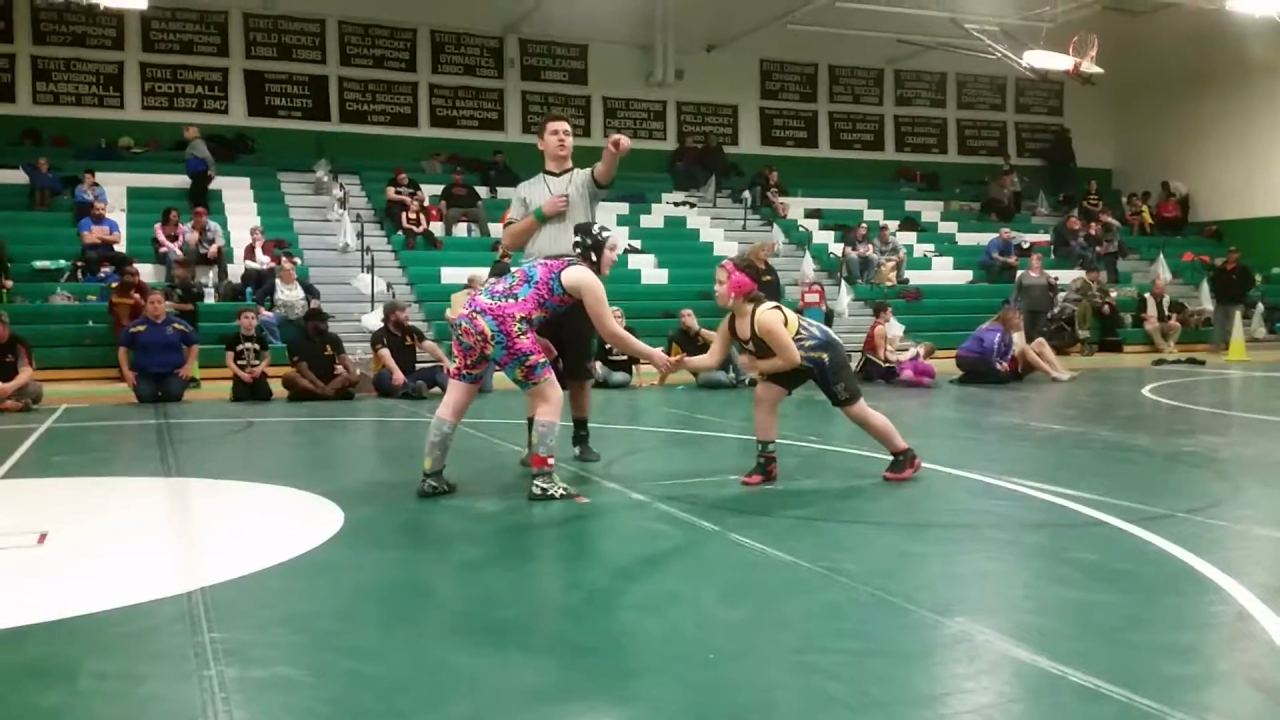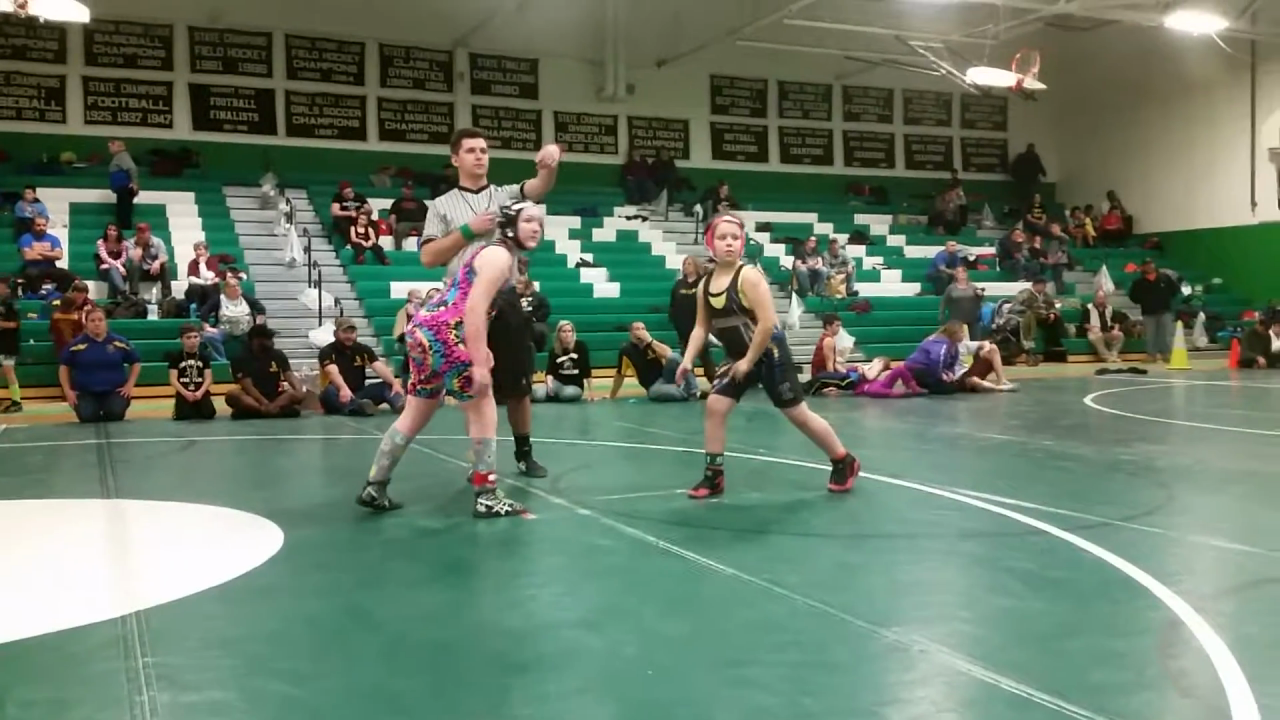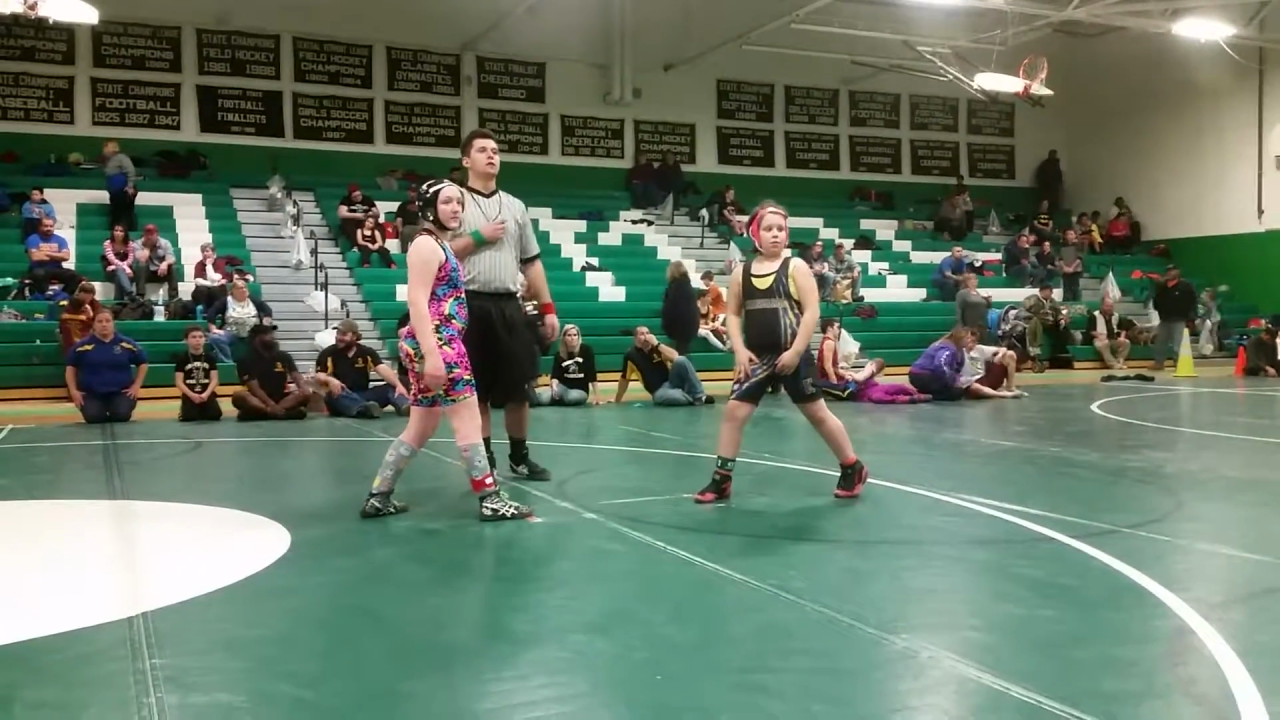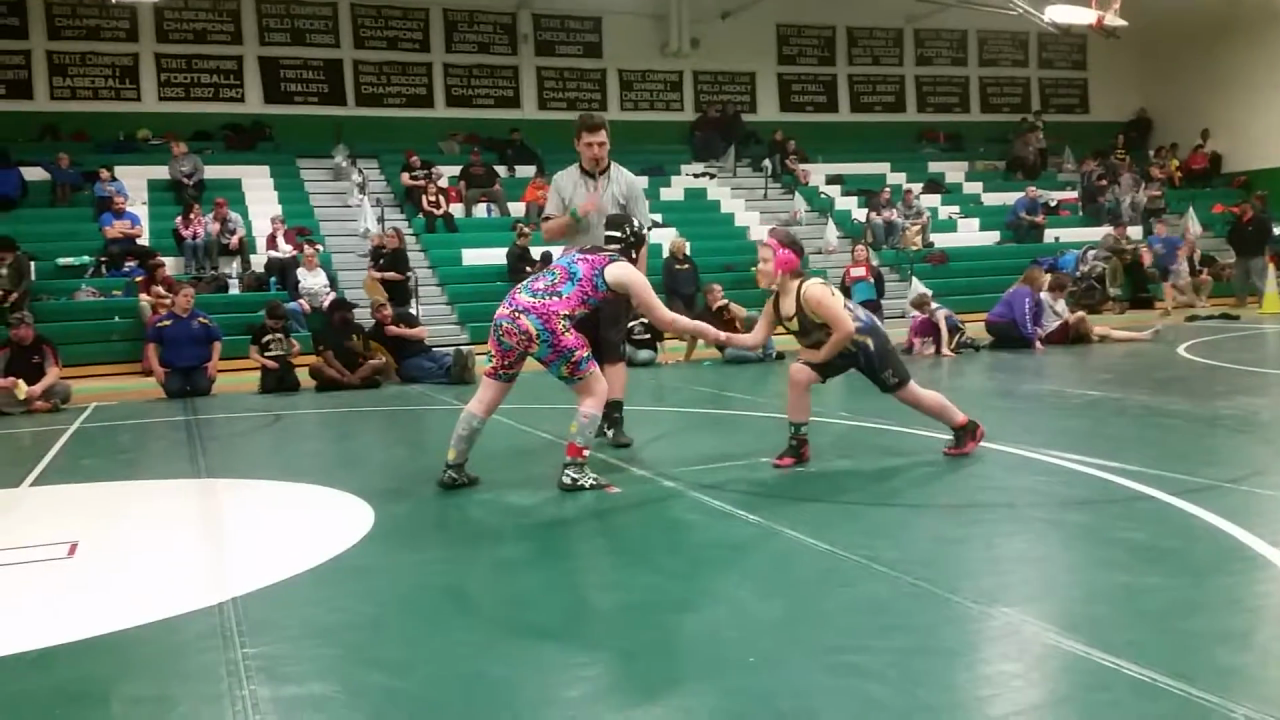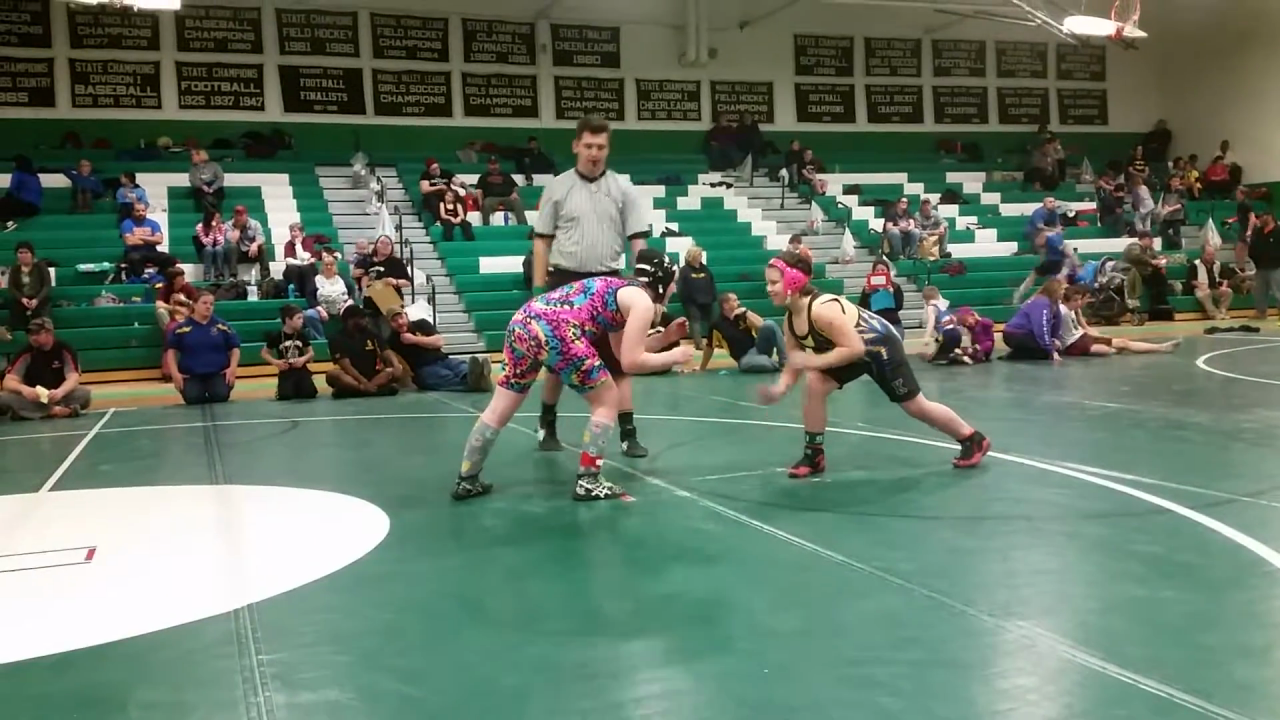
dt=1s
person 1, frame 1
left shoulder: (586, 179)
right shoulder: (526, 189)
left elbow: (606, 170)
right elbow: (508, 241)
left wrist: (613, 150)
right wrist: (541, 213)
left knee: (579, 369)
left ankle: (581, 438)
right ankle: (535, 442)
person 1, frame 2
left shoulder: (507, 196)
right shoulder: (443, 205)
left elbow: (540, 187)
right elbow: (428, 257)
left wrist: (550, 165)
right wrist: (467, 231)
left hip: (504, 301)
left knee: (517, 384)
left ankle: (524, 454)
person 1, frame 3
left shoulder: (516, 206)
left elbow: (531, 263)
left wrist: (548, 308)
right wrist: (477, 237)
left hip: (508, 306)
right hip: (469, 305)
left knee: (518, 388)
right knee: (476, 390)
left ankle: (519, 457)
right ankle: (485, 460)
person 1, frame 4
left shoulder: (627, 181)
right shoulder: (562, 181)
right elbow: (547, 232)
right wrist: (575, 215)
left knee: (613, 349)
right knee: (589, 351)
left ankle: (615, 421)
right ankle: (602, 415)
person 1, frame 5
left shoulder: (623, 188)
right shoulder: (557, 187)
left elbow: (638, 241)
right elbow: (542, 241)
right wrist: (539, 289)
right hip: (566, 281)
left knee: (618, 360)
left ankle: (628, 433)
right ankle: (547, 424)
person 2, frame 1
left shoulder: (552, 265)
right shoulder: (586, 276)
right elbow: (611, 333)
left wrist: (537, 341)
right wrist: (652, 355)
left hip: (470, 316)
right hip: (501, 326)
left knee: (454, 401)
right knee: (550, 398)
left ankle: (431, 477)
right ankle: (543, 480)
person 2, frame 2
left shoulder: (492, 252)
right shoulder: (499, 256)
right elbow: (475, 310)
left wrist: (481, 349)
right wrist: (480, 364)
left hip: (424, 331)
right hip: (444, 337)
left knee: (414, 417)
right knee: (484, 413)
left ankle: (374, 487)
right ankle: (487, 497)
person 2, frame 3
left shoulder: (441, 246)
right shoulder: (426, 244)
right elbow: (417, 303)
right wrist: (432, 354)
left hip: (441, 343)
right hip: (436, 343)
left knee: (420, 429)
right knee: (468, 420)
left ankle: (378, 497)
right ankle: (490, 499)
person 2, frame 4
left shoulder: (579, 254)
right shoulder: (626, 272)
right elbow: (665, 320)
left wrist: (575, 337)
right wrist: (705, 331)
left hip: (509, 313)
right hip: (543, 323)
left knee: (486, 397)
right knee: (596, 390)
left ankle: (453, 470)
right ankle: (574, 471)
person 2, frame 5
left shoulder: (617, 290)
right shoulder: (642, 301)
left elbow: (626, 351)
right elbow: (631, 362)
left wrist: (666, 337)
right wrist: (673, 356)
left hip: (523, 321)
right hip: (554, 332)
left knee: (499, 408)
right knee: (608, 400)
left ankle: (467, 480)
right ankle: (588, 481)
person 3, frame 1
left shoulder: (766, 317)
right shoulder: (730, 323)
left elbow: (791, 358)
right elbow: (711, 359)
left wrist: (755, 364)
right wrist: (683, 362)
left hip: (823, 352)
right hip: (797, 356)
left knee: (856, 411)
right knee: (763, 396)
left ankle: (905, 455)
right ankle: (766, 464)
person 3, frame 2
left shoulder: (749, 276)
right shoulder: (706, 284)
left elbow: (768, 322)
right elbow: (702, 326)
left wrist: (749, 360)
right wrist: (688, 359)
left hip: (770, 354)
right hip: (739, 357)
left knee: (797, 413)
right knee: (715, 406)
left ankle: (844, 461)
right ankle: (713, 476)
person 3, frame 3
left shoulder: (796, 267)
right shoulder: (742, 272)
left elbow: (812, 312)
right elbow: (733, 314)
left wrist: (796, 351)
right wrist: (740, 349)
left hip: (792, 355)
right hip: (756, 357)
left knee: (817, 413)
right knee: (734, 411)
left ankle: (853, 468)
right ankle: (721, 480)
person 3, frame 4
left shoulder: (812, 291)
right shoulder: (775, 302)
left elbow: (845, 329)
right elbow: (756, 338)
left wrist: (821, 355)
right wrist: (725, 338)
left hip: (865, 339)
right hip: (836, 345)
left knee: (908, 393)
right knee: (798, 376)
left ankle: (967, 428)
right ankle: (798, 446)
person 3, frame 5
left shoulder: (823, 310)
right shoulder: (790, 319)
left elbow: (854, 348)
right elbow: (794, 365)
left wrist: (815, 362)
right wrist: (778, 389)
left hip: (880, 346)
right hip: (853, 352)
left knee: (916, 405)
right knee: (814, 385)
left ankle: (973, 440)
right ankle: (814, 455)
